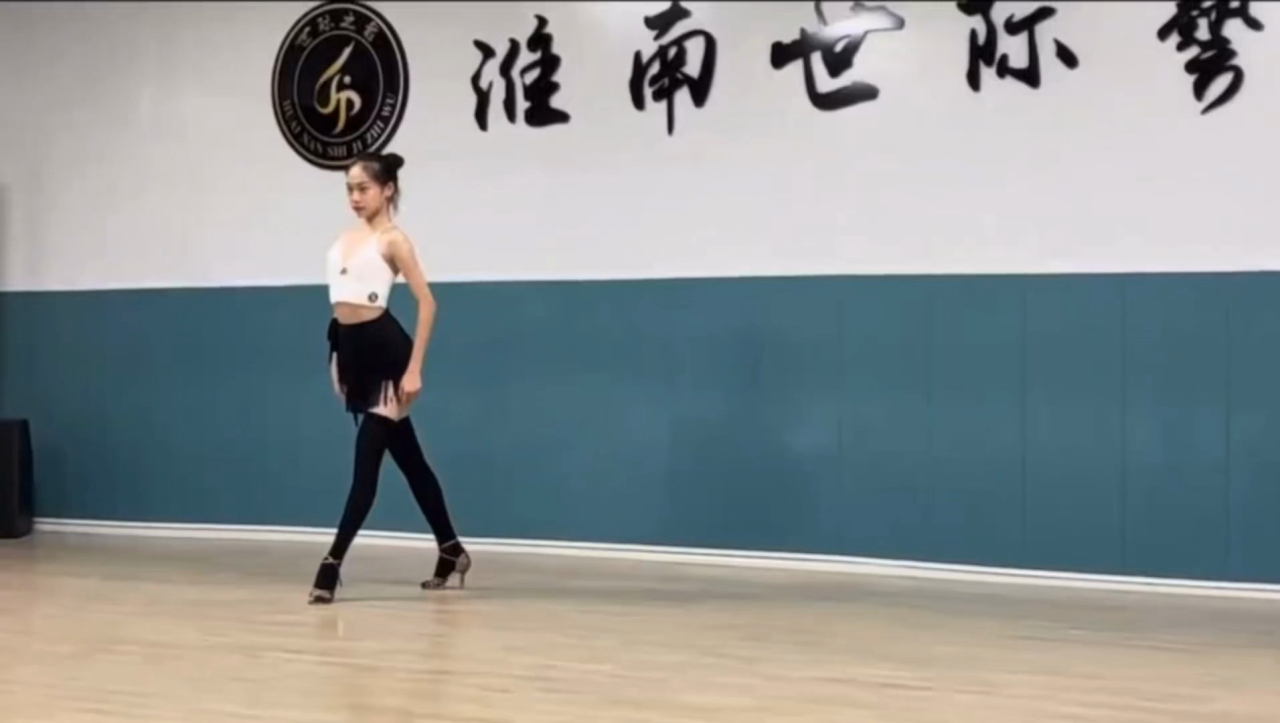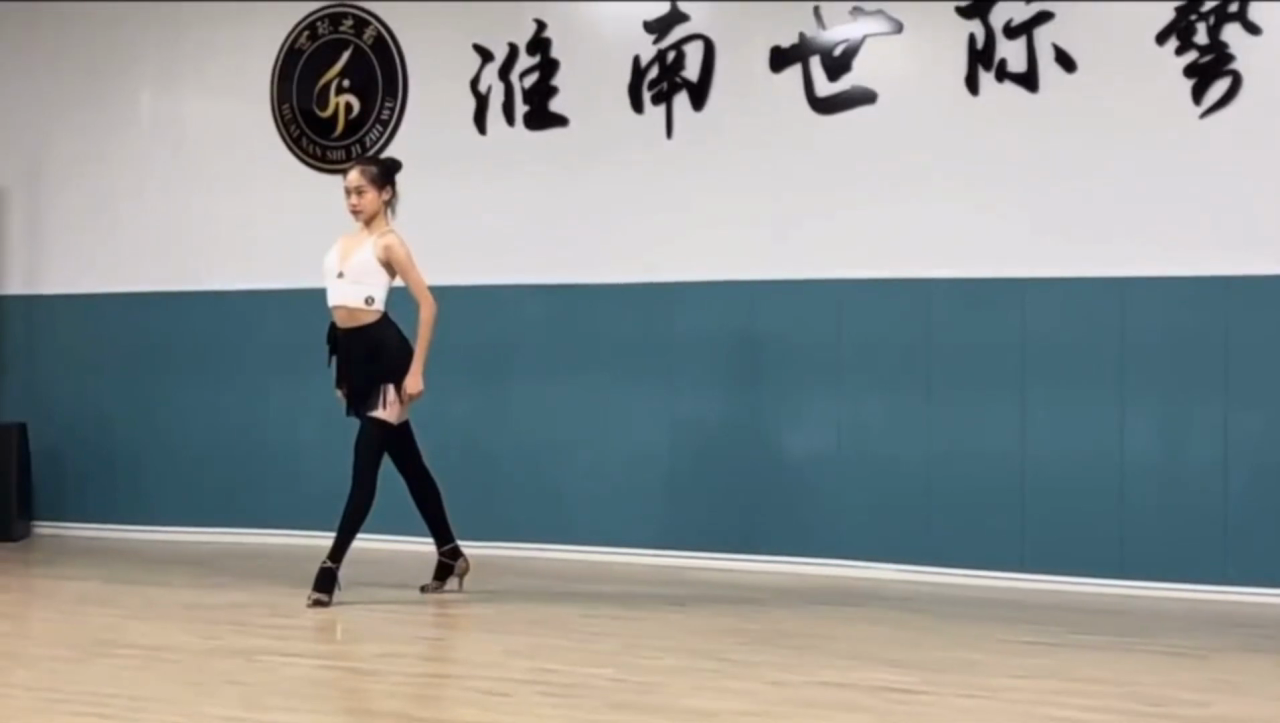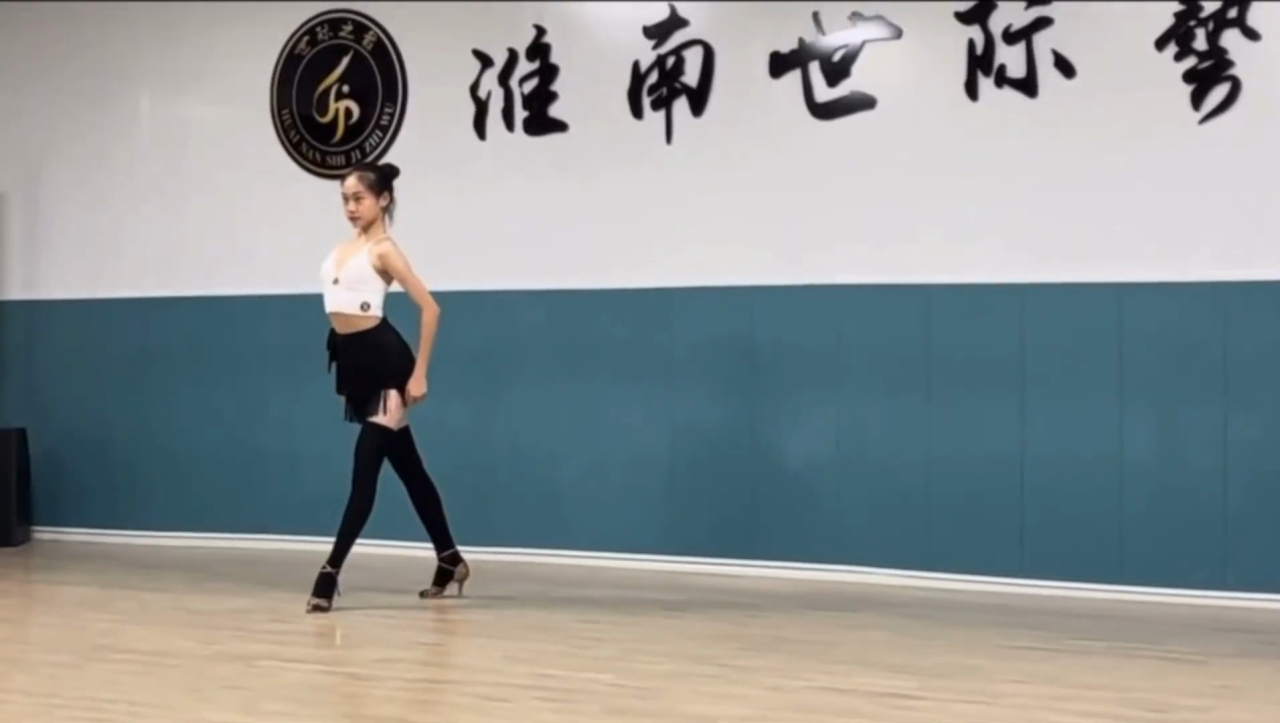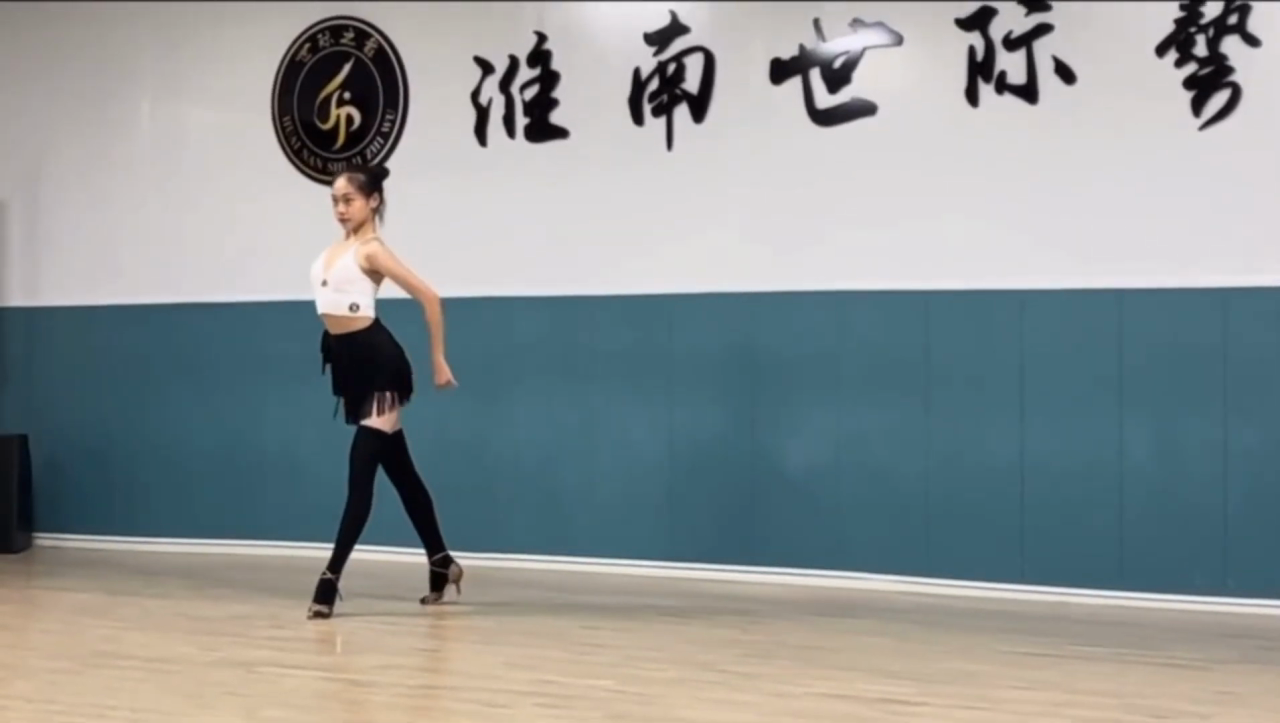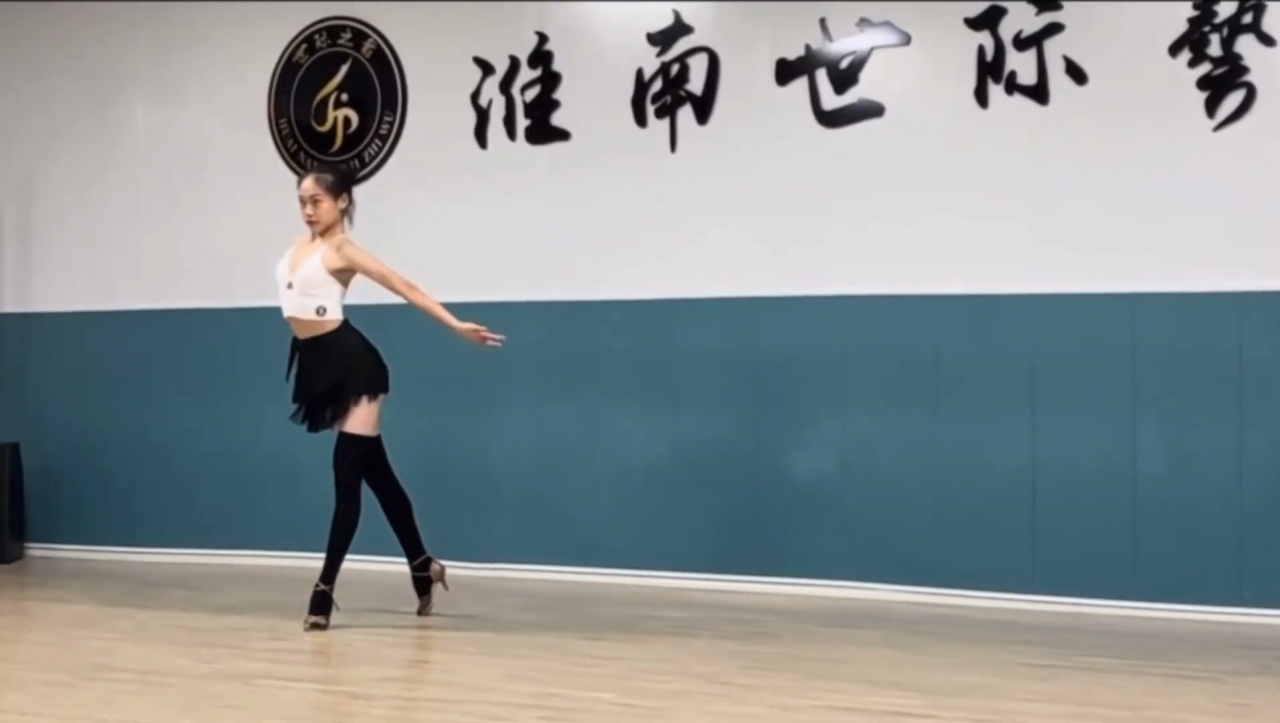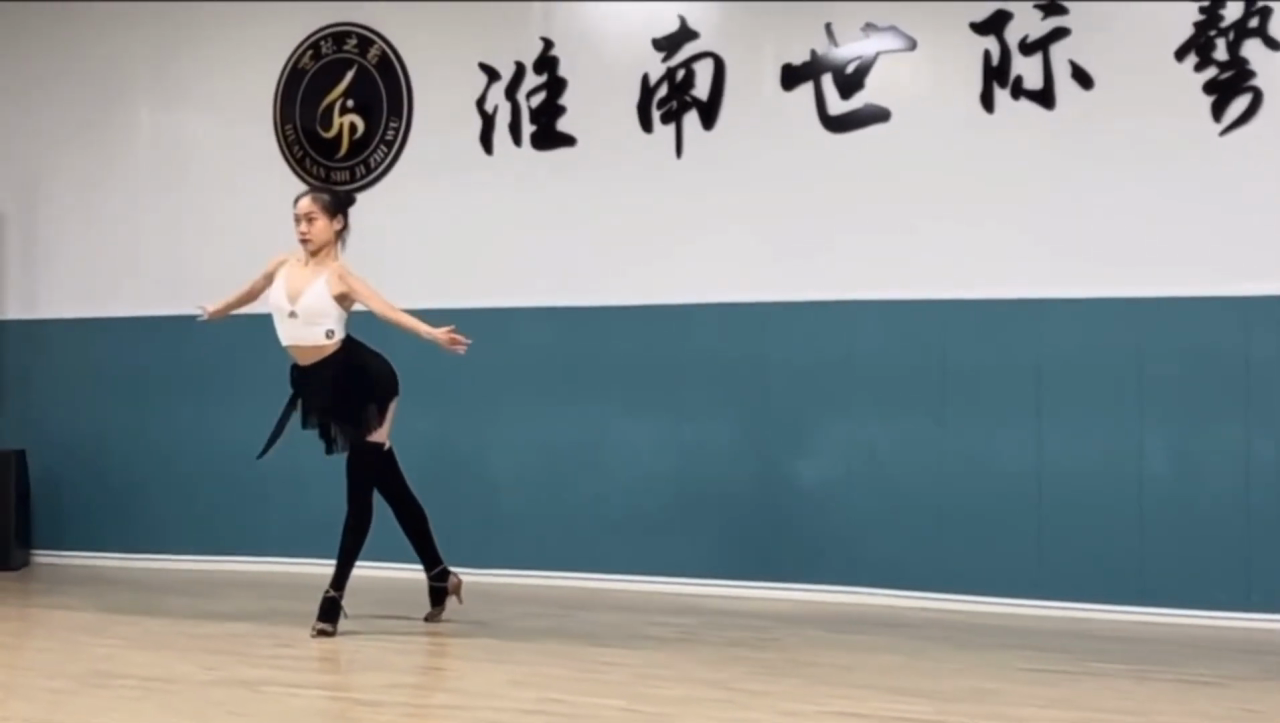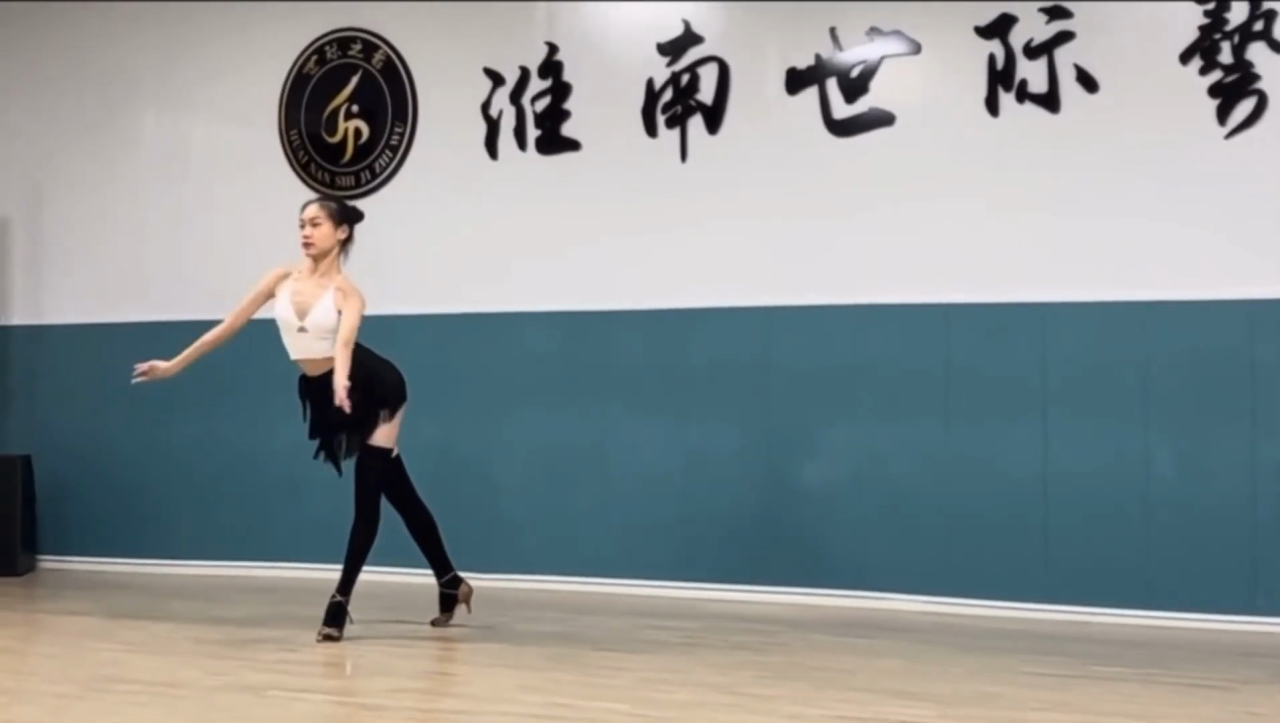
dt=0.4s
person 1, frame 1
left shoulder: (392, 239)
right shoulder: (347, 238)
left elbow: (426, 302)
left wrist: (414, 368)
right wrist: (337, 360)
left hip: (383, 348)
right hip: (351, 347)
left knee: (366, 460)
right knee: (407, 457)
left ankle: (332, 564)
right ankle: (451, 551)
person 1, frame 2
left shoulder: (388, 242)
right shoulder: (346, 241)
left elbow: (427, 304)
left wrist: (416, 370)
right wrist: (339, 366)
left hip: (381, 351)
right hip: (351, 351)
left knee: (365, 463)
right knee: (407, 461)
left ankle: (331, 567)
right ankle: (450, 554)
person 1, frame 3
left shoulder: (383, 249)
right shoulder: (344, 247)
left elbow: (429, 308)
left wrist: (419, 373)
right wrist: (345, 368)
left hip: (382, 358)
right hip: (352, 357)
left knee: (364, 468)
right knee: (407, 466)
left ankle: (330, 573)
right ankle: (450, 560)
person 1, frame 4
left shoulder: (372, 250)
right shoulder: (337, 248)
left elbow: (429, 298)
left wrist: (439, 361)
left hip: (376, 359)
right hip: (347, 358)
left knee: (361, 470)
right knee: (398, 468)
left ankle: (331, 578)
right ankle: (441, 562)
person 1, frame 5
left shoulder: (341, 250)
right shoulder: (300, 245)
left elbow: (404, 287)
left wrist: (456, 325)
left hip: (349, 360)
right hip: (315, 362)
left knee: (347, 472)
right knee: (375, 470)
left ankle: (325, 588)
right ankle: (422, 564)
person 1, frame 6
left shoulder: (340, 275)
right shoulder: (282, 265)
left elbow: (385, 309)
right elbow: (250, 294)
left wrist: (430, 333)
right wrist: (216, 311)
left hip: (362, 378)
right hip: (314, 382)
left knee: (361, 484)
right knee: (386, 481)
left ankle: (334, 595)
right ankle: (439, 575)
person 1, frame 7
left shoulder: (347, 292)
right shoulder: (282, 279)
left elbow: (346, 340)
right elbow: (231, 324)
left wrist: (343, 381)
right wrist: (175, 364)
left hip: (371, 389)
right hip: (320, 393)
left knee: (368, 493)
right knee: (396, 488)
left ankle: (341, 600)
right ankle: (450, 581)
